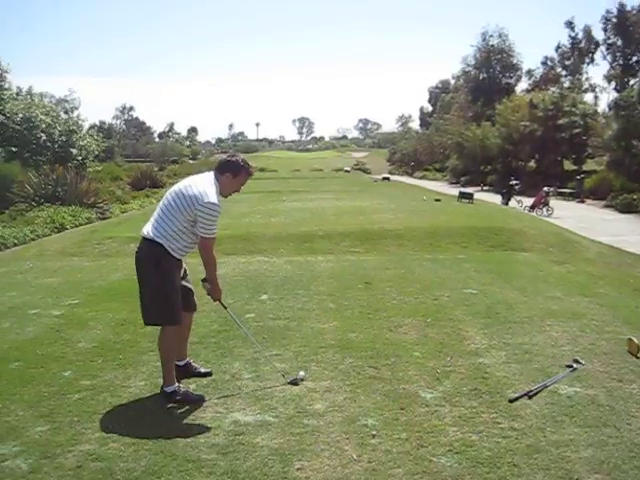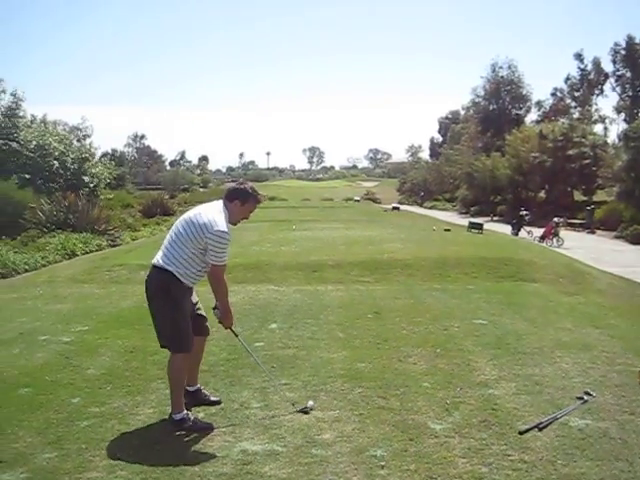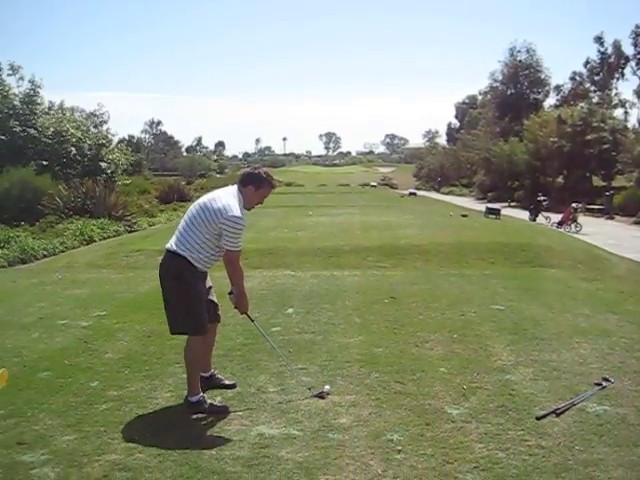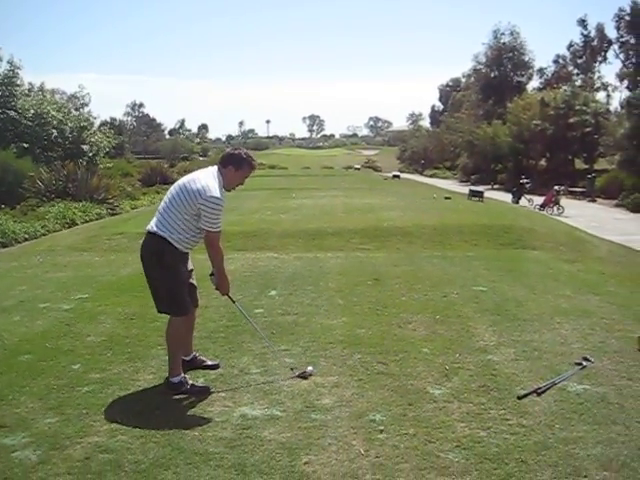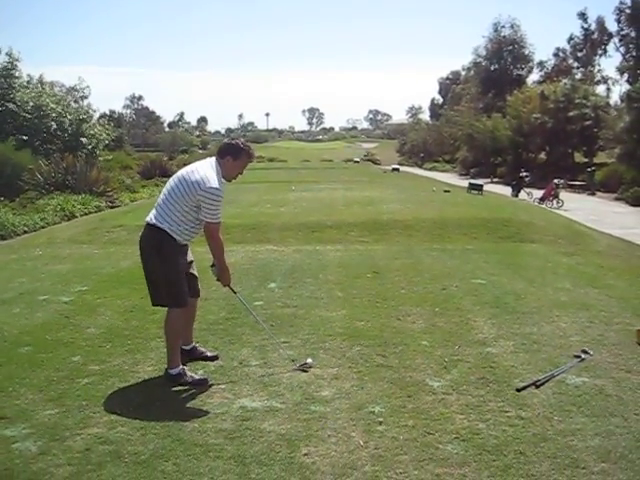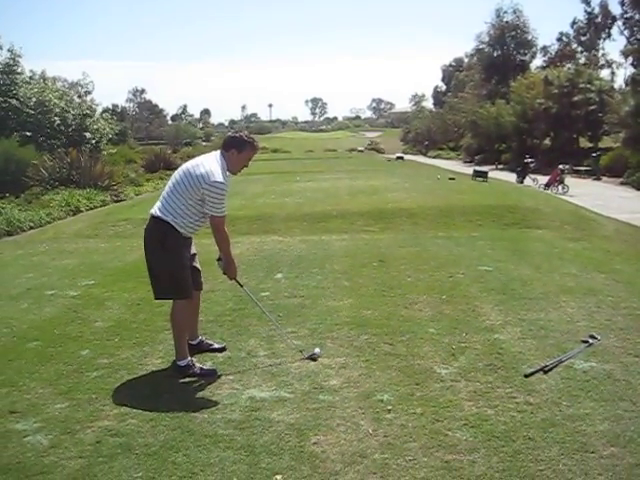
dt=0.5s
person 1, frame 1
left shoulder: (201, 181)
right shoulder: (209, 201)
left elbow: (201, 243)
right elbow: (207, 250)
left wrist: (209, 278)
right wrist: (214, 283)
left hip: (165, 253)
right hip: (158, 256)
left knee: (186, 309)
right knee: (171, 320)
left ankle: (181, 362)
right ankle: (170, 386)
person 1, frame 2
left shoulder: (209, 210)
right shoulder: (219, 229)
left elbow: (211, 271)
right elbow: (217, 277)
left wrist: (221, 306)
right wrist: (225, 311)
left hip: (175, 281)
right hip: (168, 283)
left knee: (199, 332)
right knee: (181, 347)
left ankle: (191, 389)
right ankle: (178, 414)
person 1, frame 3
left shoulder: (224, 195)
right shoulder: (233, 214)
left elbow: (226, 256)
right elbow: (233, 262)
left wrist: (235, 289)
right wrist: (241, 295)
left hip: (189, 265)
right hip: (182, 269)
left knee: (211, 319)
right knee: (197, 331)
left ankle: (206, 374)
right ankle: (194, 396)
person 1, frame 4
left shoulder: (205, 177)
right shoulder: (212, 195)
left elbow: (207, 237)
right elbow: (213, 243)
left wrist: (216, 271)
right wrist: (221, 276)
left hip: (171, 247)
right hip: (163, 250)
left knee: (189, 305)
right knee: (180, 312)
left ankle: (187, 356)
right ankle: (175, 377)
person 1, frame 5
left shoulder: (204, 168)
right shoulder: (211, 186)
left elbow: (207, 229)
right elbow: (213, 235)
left wrist: (217, 262)
right wrist: (223, 268)
left hip: (172, 239)
right hip: (162, 242)
left knee: (191, 294)
right knee: (178, 304)
left ankle: (187, 346)
right ankle: (174, 369)
person 1, frame 6
left shoulder: (209, 162)
right shoulder: (216, 179)
left elbow: (214, 224)
right elbow: (219, 228)
left wrist: (223, 254)
right wrist: (229, 261)
left hip: (176, 232)
right hip: (166, 234)
left knee: (194, 288)
right knee: (182, 295)
left ankle: (194, 340)
right ankle: (182, 360)
